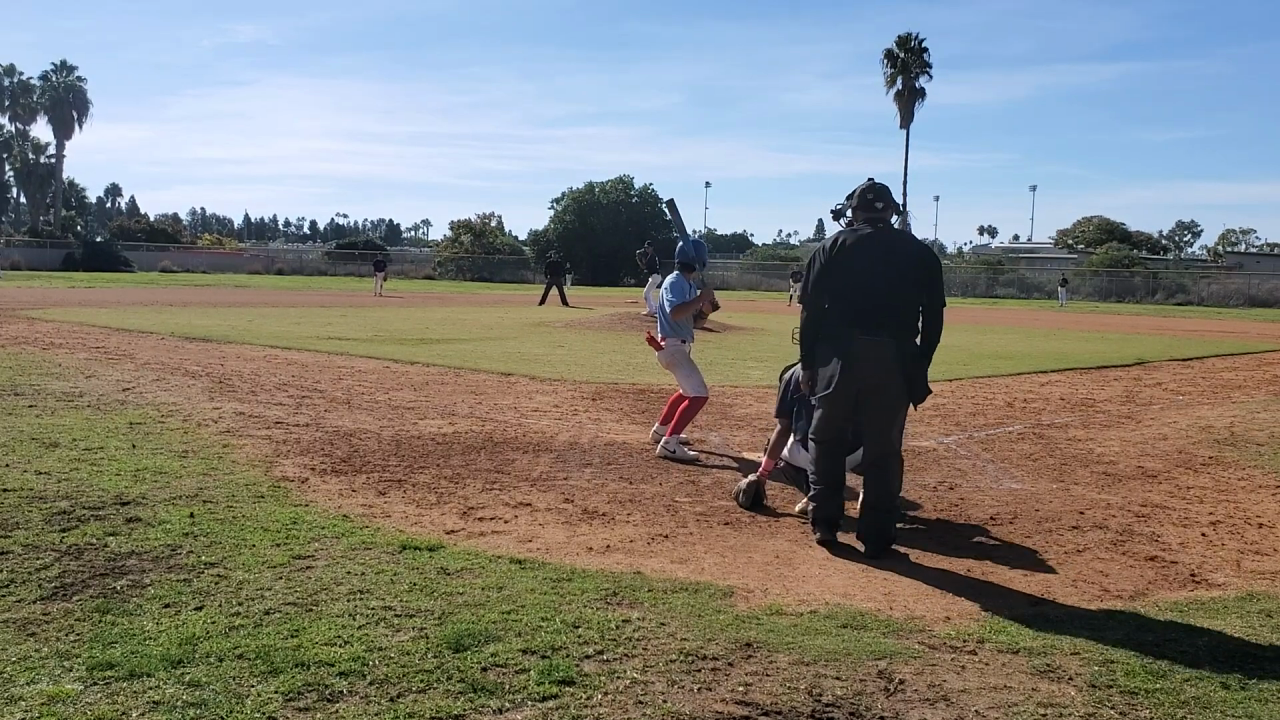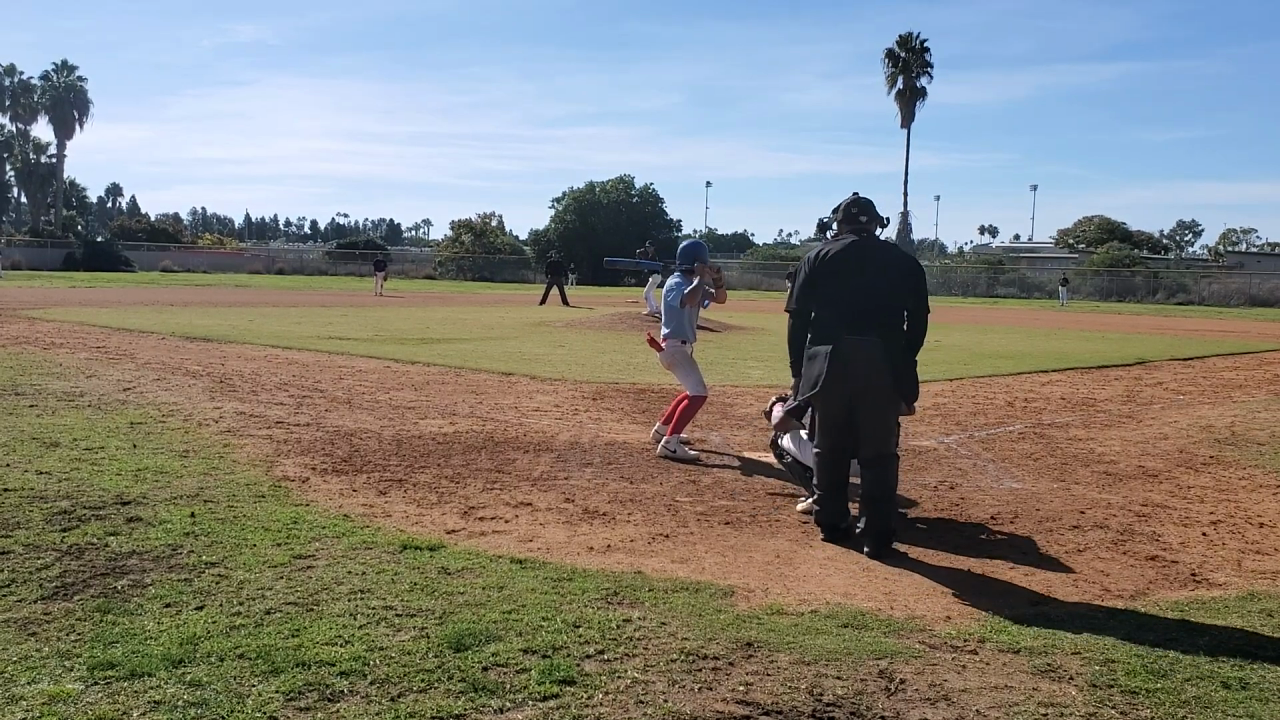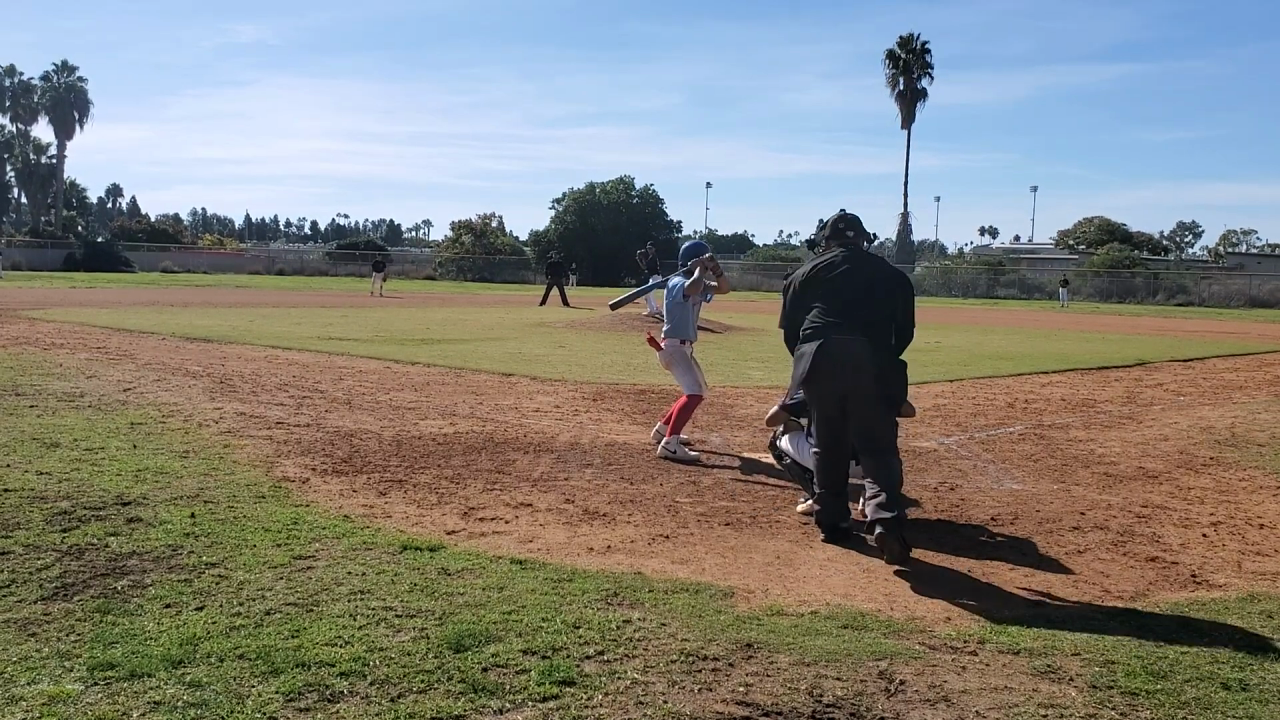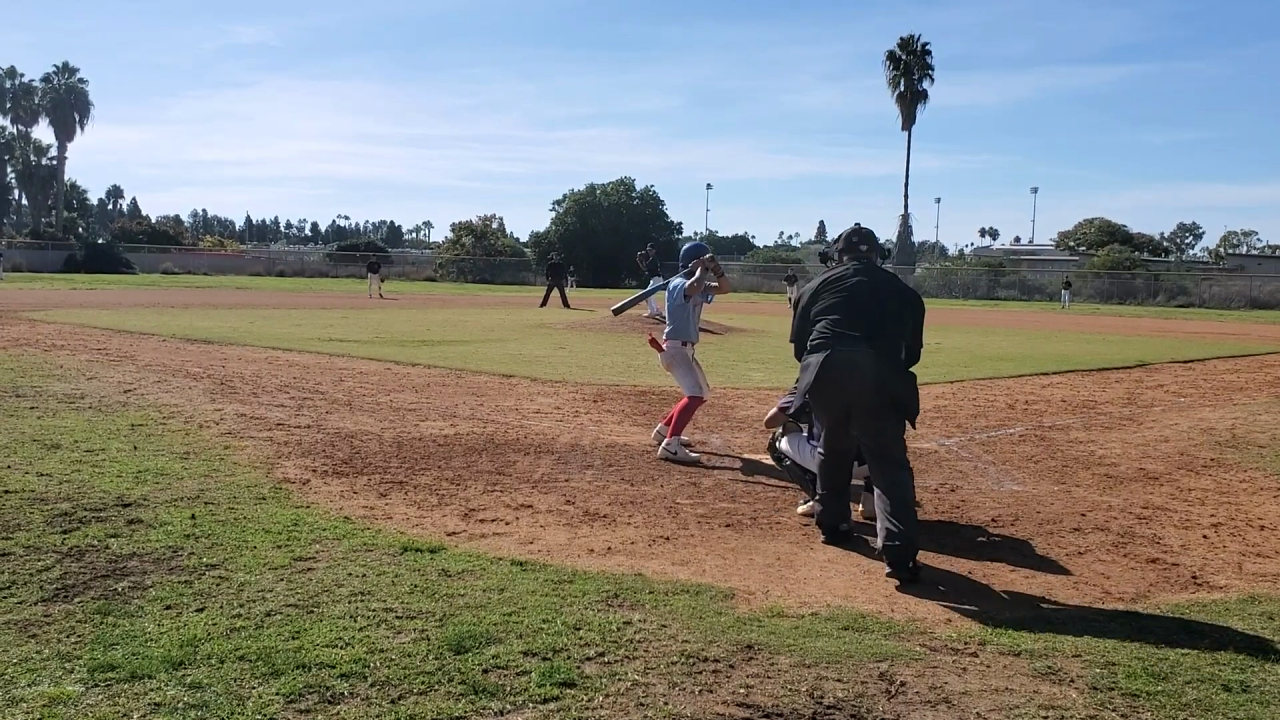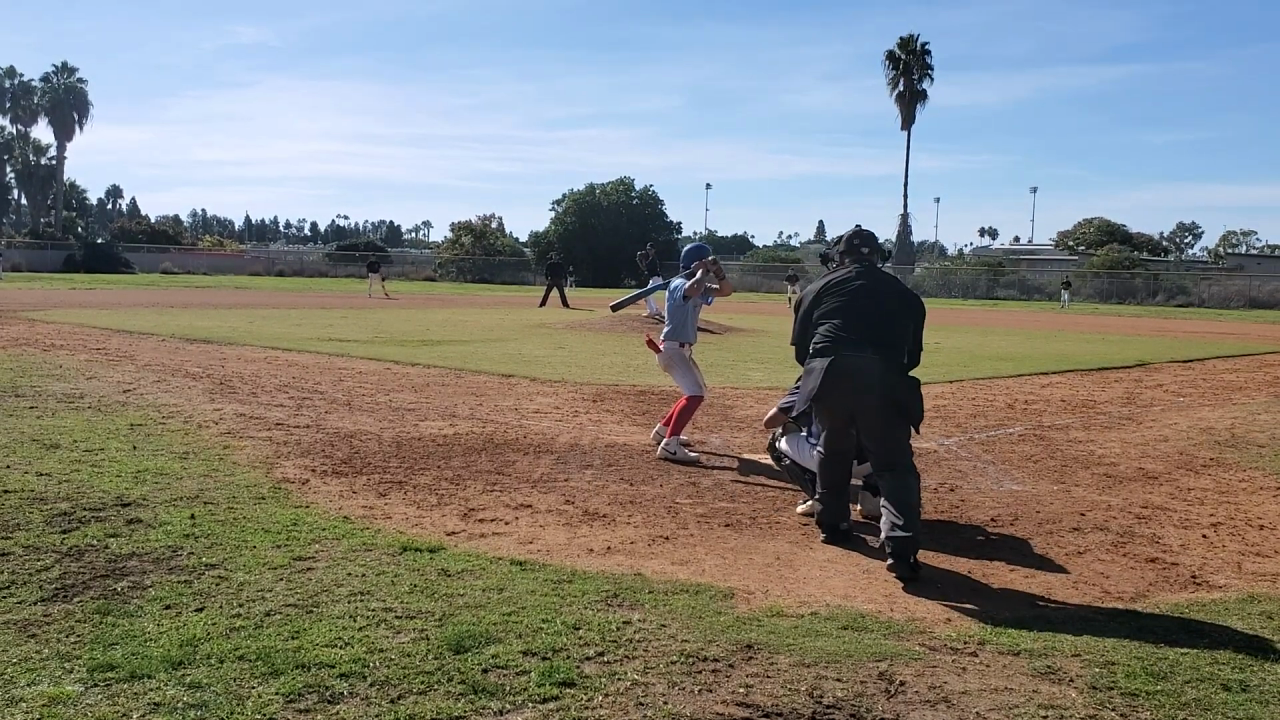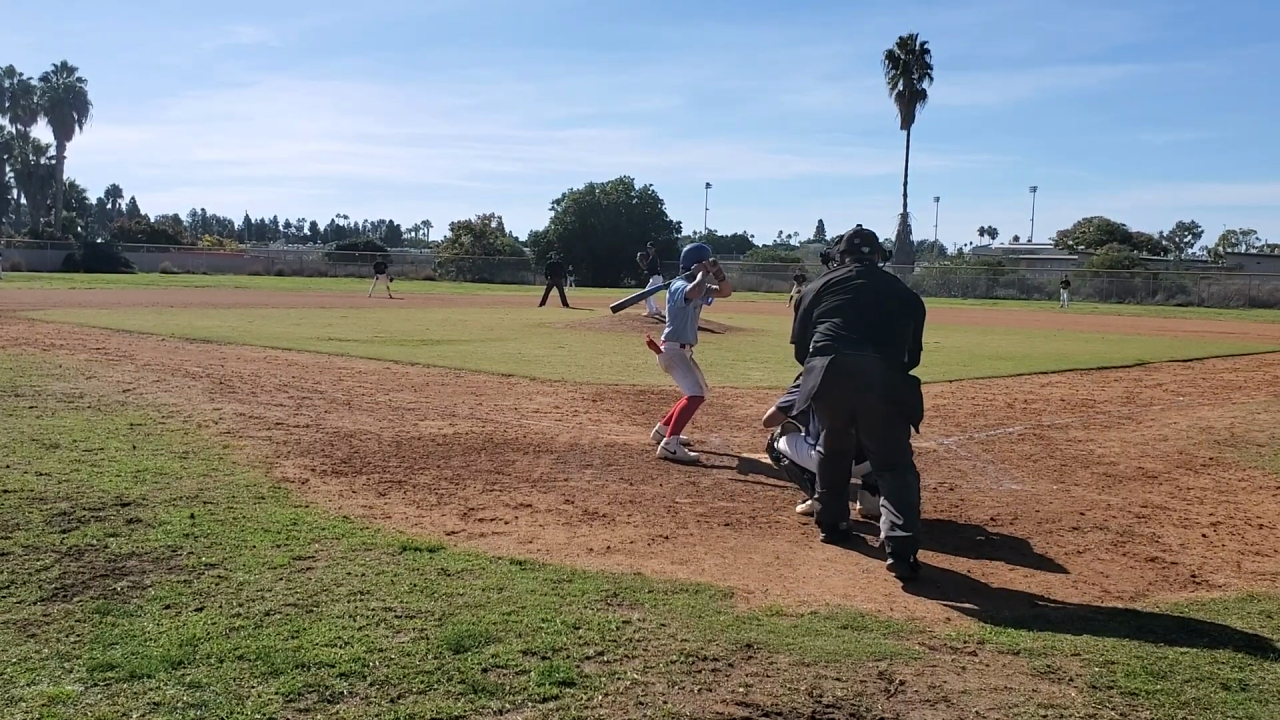
dt=0.5s
person 1, frame 1
left shoulder: (834, 246)
right shoulder: (920, 253)
left elbow: (812, 310)
right elbow: (933, 316)
left wrist: (808, 363)
right wrist: (920, 363)
left hip: (840, 356)
right hip: (894, 360)
left knee: (827, 440)
right knee: (884, 450)
left ankle: (825, 522)
right ankle: (876, 537)
person 1, frame 2
left shoulder: (819, 257)
right shoulder: (904, 261)
left elbow: (798, 319)
right elbow: (918, 322)
left wrist: (798, 371)
right wrist: (903, 364)
left hip: (830, 359)
right hip: (883, 360)
left knee: (830, 446)
right knee: (879, 452)
left ankle: (831, 522)
right ankle: (876, 534)
person 1, frame 3
left shoulder: (807, 272)
right shoulder: (889, 273)
left elbow: (790, 331)
right elbow: (903, 333)
left hip: (820, 357)
right hip: (869, 360)
left knee: (829, 444)
right knee: (878, 447)
left ankle: (832, 522)
right ankle: (886, 522)
person 1, frame 4
left shoulder: (817, 285)
right shoulder: (901, 290)
left elbow: (799, 345)
right elbow: (912, 352)
left hip: (825, 369)
right hip: (878, 373)
left knee: (834, 447)
right knee: (889, 461)
left ankle: (832, 524)
right ankle: (899, 553)
person 1, frame 5
left shoulder: (819, 288)
right shoulder: (903, 293)
left elbow: (801, 349)
right elbow: (912, 356)
left hip: (828, 373)
right hip: (882, 377)
left knee: (834, 447)
right knee: (894, 463)
left ankle: (832, 523)
right ankle: (901, 548)
person 1, frame 6
left shoulder: (819, 287)
right shoulder: (903, 293)
left elbow: (800, 348)
right elbow: (912, 355)
left hip: (828, 372)
right hip: (883, 376)
left knee: (834, 446)
right knee: (893, 462)
left ankle: (831, 523)
right ankle: (900, 548)
person 2, frame 1
left shoulder: (690, 286)
right shoulder: (674, 282)
left elbow: (695, 320)
right elbow: (675, 313)
left wrist: (705, 308)
right wrist: (700, 298)
left hip: (680, 346)
right hip: (672, 347)
left knee: (688, 390)
right knee: (699, 394)
left ankle: (661, 430)
right ankle: (669, 444)
person 2, frame 2
left shoulder: (692, 283)
right shoulder: (675, 283)
left elbow: (721, 299)
right elbow: (690, 300)
left wrist: (717, 279)
right wrist: (700, 277)
left hip: (684, 347)
right hip: (673, 347)
left knee: (694, 391)
right knee: (699, 394)
left ankle: (662, 429)
right ankle: (669, 443)
person 2, frame 3
left shoulder: (696, 283)
right shoulder: (676, 283)
left elbow: (724, 288)
right elbow: (693, 289)
left wrist: (714, 268)
right wrist: (700, 269)
left hip: (685, 347)
right hip: (672, 347)
left knee: (699, 391)
right knee: (694, 392)
left ankle: (663, 429)
right ankle: (669, 444)
person 2, frame 4
left shoulder: (698, 285)
right shoulder: (677, 284)
left elbow: (724, 288)
right elbow: (694, 288)
left wrist: (715, 268)
right wrist: (702, 269)
left hip: (686, 349)
right hip: (674, 348)
left knee: (701, 393)
right knee: (695, 394)
left ankle: (664, 430)
right ankle: (670, 445)
person 2, frame 5
left shoulder: (698, 286)
right shoulder: (679, 284)
left elbow: (726, 291)
right elbow: (694, 289)
left wrist: (717, 270)
right wrist: (703, 270)
left hip: (683, 350)
right hip: (671, 349)
left knee: (697, 392)
right knee: (695, 393)
left ankle: (663, 430)
right ankle: (669, 445)
person 2, frame 6
left shoulder: (695, 286)
right shoulder: (678, 286)
left elbow: (726, 292)
right elbow: (695, 292)
left wrist: (716, 271)
right wrist: (703, 273)
left hip: (684, 351)
right hip: (672, 350)
left knee: (699, 392)
right knee: (695, 394)
left ankle: (663, 430)
right ankle: (669, 444)
